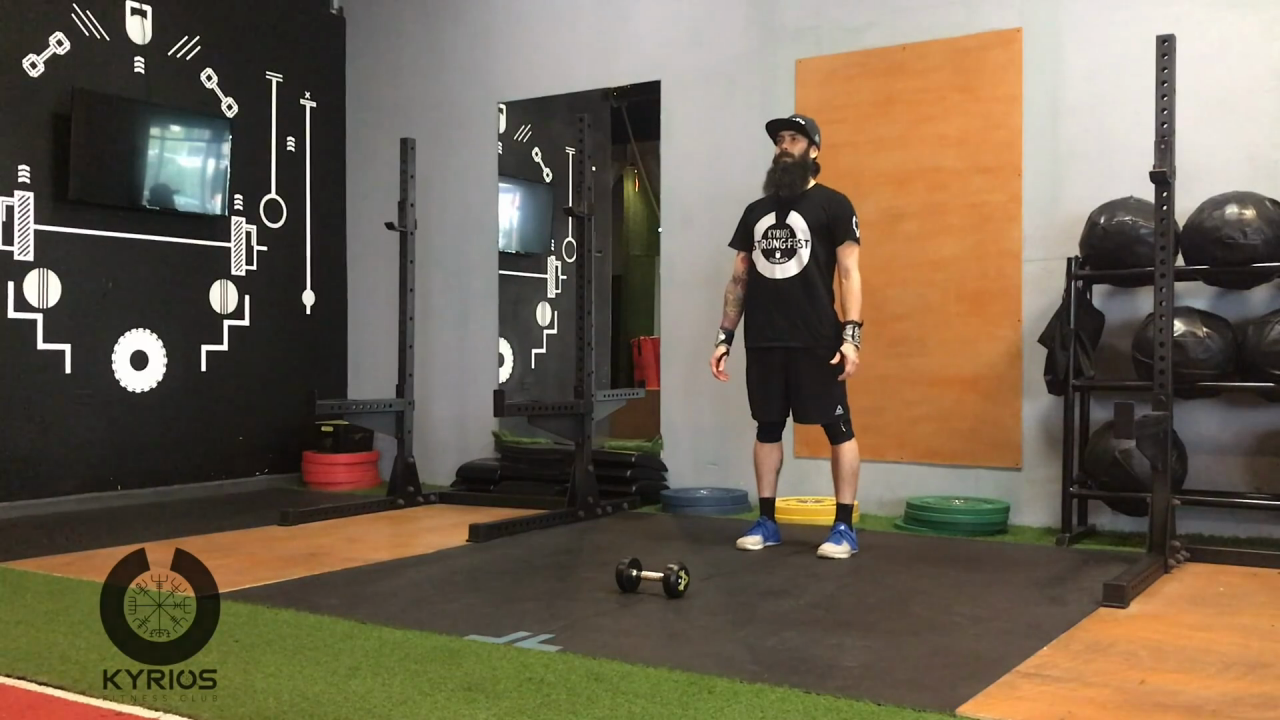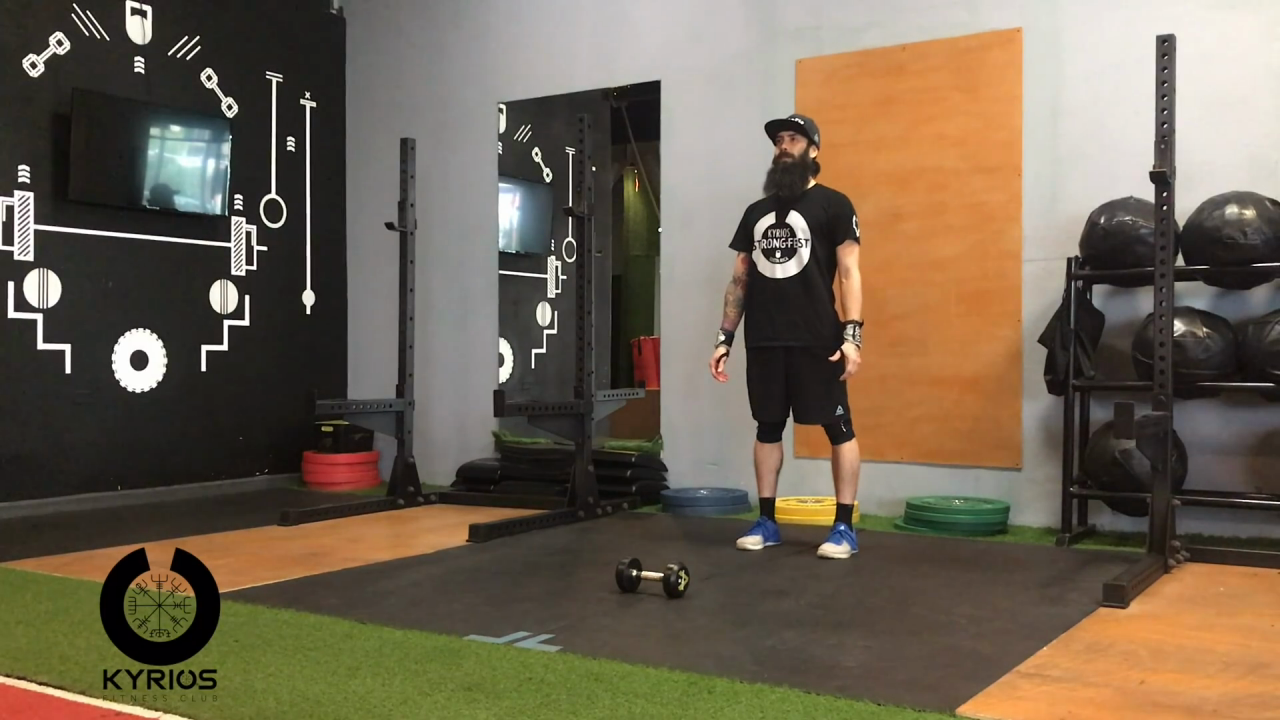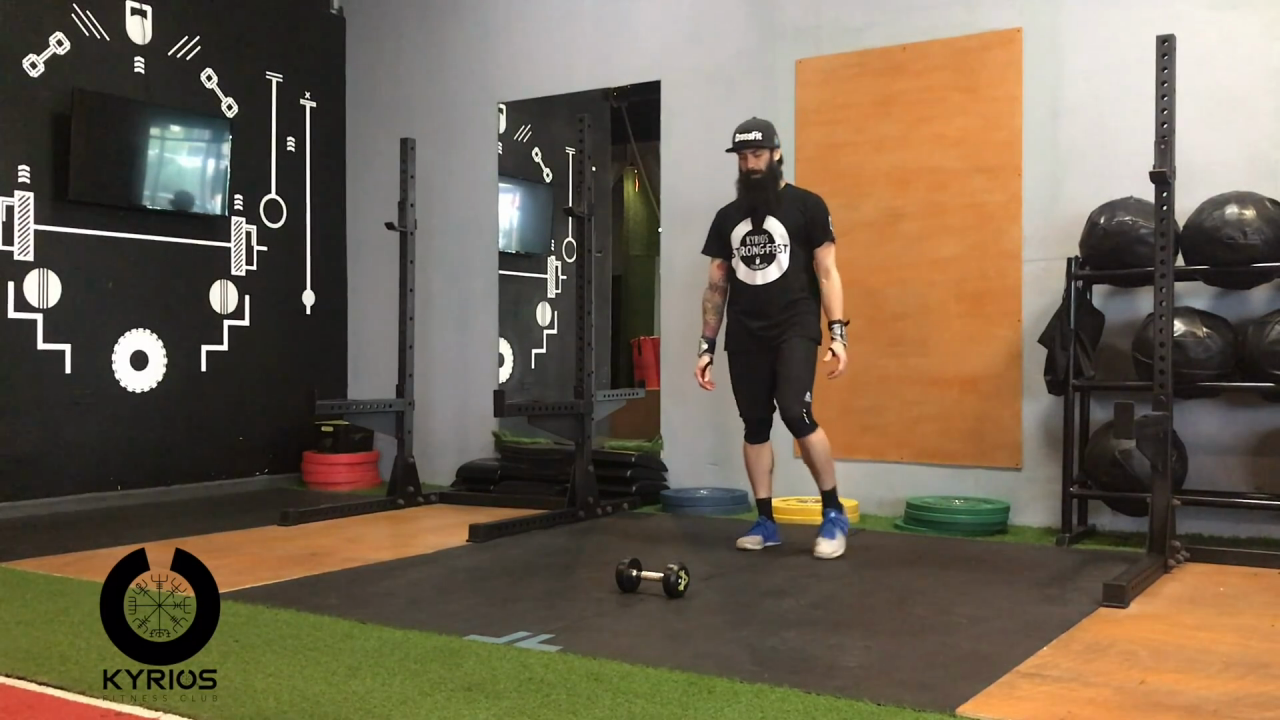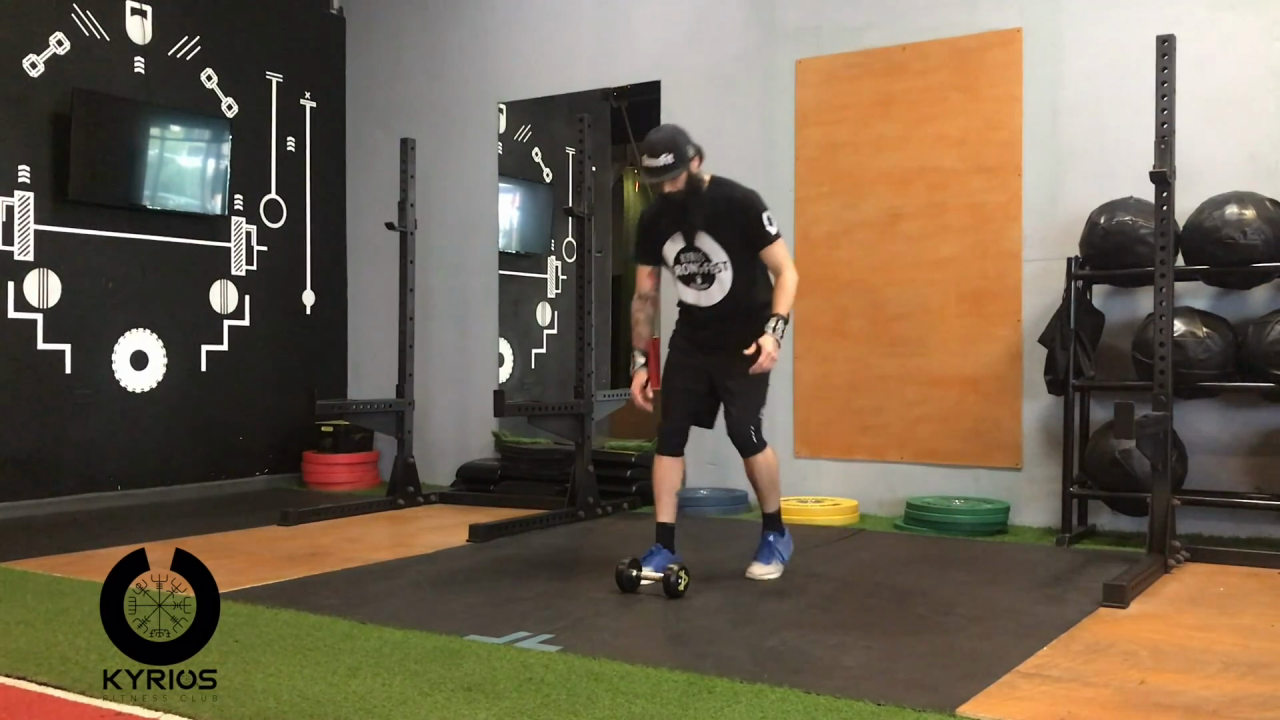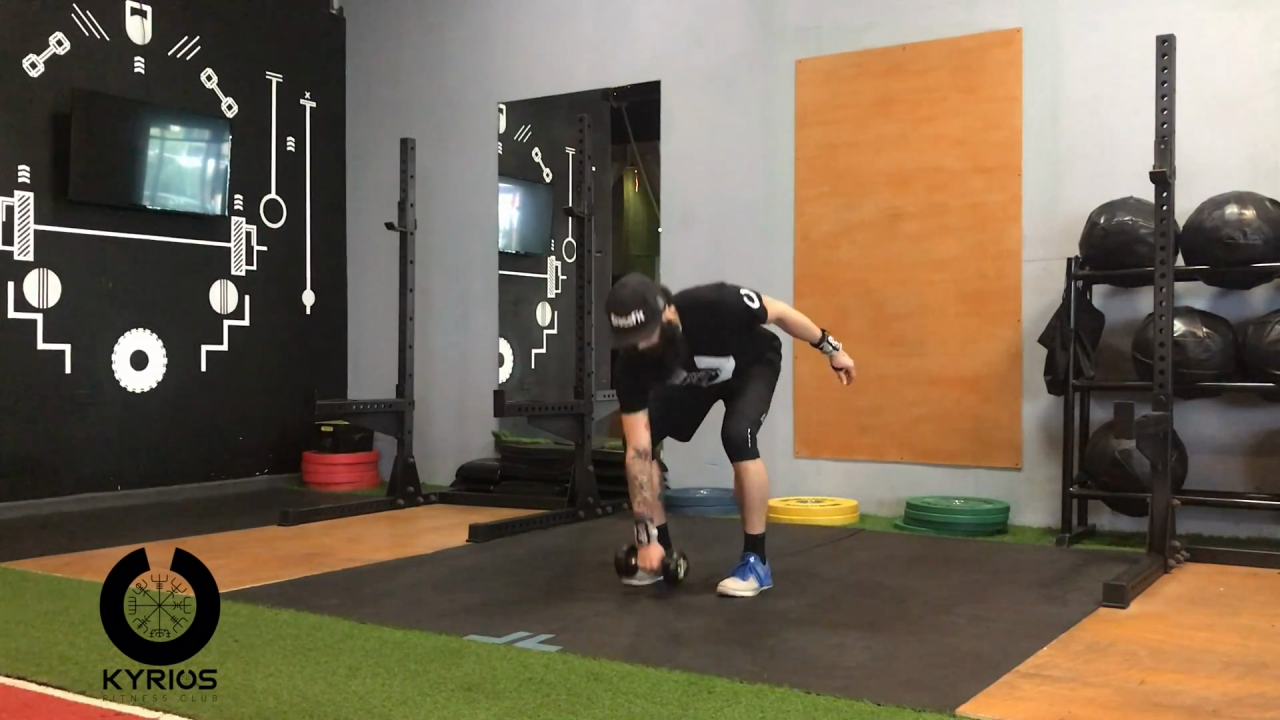
dt=1s
person 1, frame 1
left shoulder: (833, 205)
right shoulder: (756, 211)
left elbow: (849, 273)
right elbow: (739, 278)
left wrist: (851, 336)
right wrist: (724, 337)
left hip: (815, 340)
right hip: (763, 340)
left knee: (837, 427)
right knee: (767, 426)
left ankle: (844, 526)
right ankle: (766, 521)
person 1, frame 2
left shoulder: (833, 205)
right shoulder: (756, 212)
left elbow: (849, 272)
right elbow: (740, 279)
left wrist: (852, 334)
right wrist: (724, 338)
left hip: (816, 340)
right hip: (763, 340)
left knee: (837, 426)
right knee: (768, 426)
left ankle: (844, 526)
right ankle: (767, 521)
person 1, frame 3
left shoulder: (806, 205)
right shoulder: (728, 216)
left elbow: (827, 273)
right elbow: (717, 285)
left wrist: (837, 333)
right wrist: (706, 346)
left hip: (794, 330)
right hip: (745, 339)
left knee: (796, 415)
right knee: (755, 427)
left ankle: (834, 512)
right ankle: (765, 521)
person 1, frame 4
left shoulder: (739, 204)
right shoulder: (653, 219)
left elbow: (785, 272)
right elbow: (645, 294)
left wrist: (773, 331)
right wrist: (641, 361)
left hip: (743, 339)
right hip: (691, 339)
left knee: (744, 433)
right knee: (669, 436)
left ankle: (775, 534)
right ankle: (664, 548)
person 1, frame 5
left shoulder: (715, 305)
right shoulder: (631, 361)
left elbow: (779, 312)
right elbow: (638, 450)
left wrist: (831, 348)
right wrist: (646, 537)
left hip: (753, 366)
left knee: (737, 436)
right knee: (642, 437)
left ankle: (755, 559)
right ankle: (661, 545)
